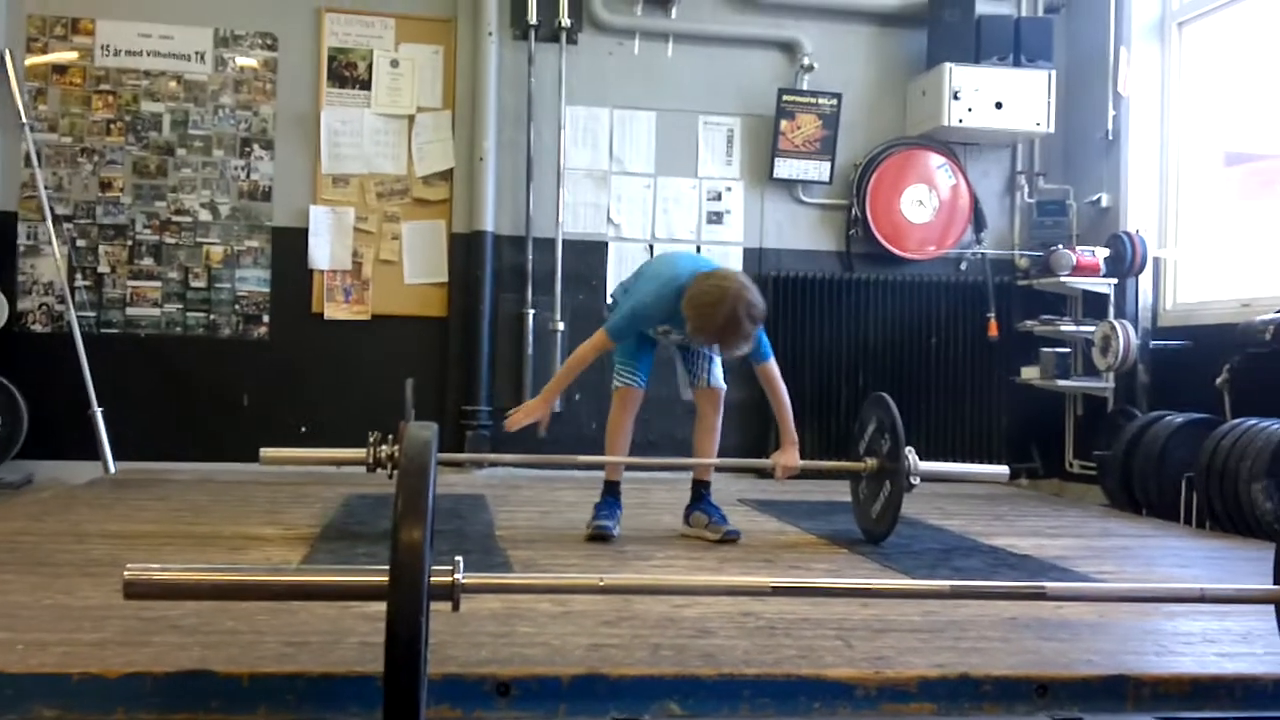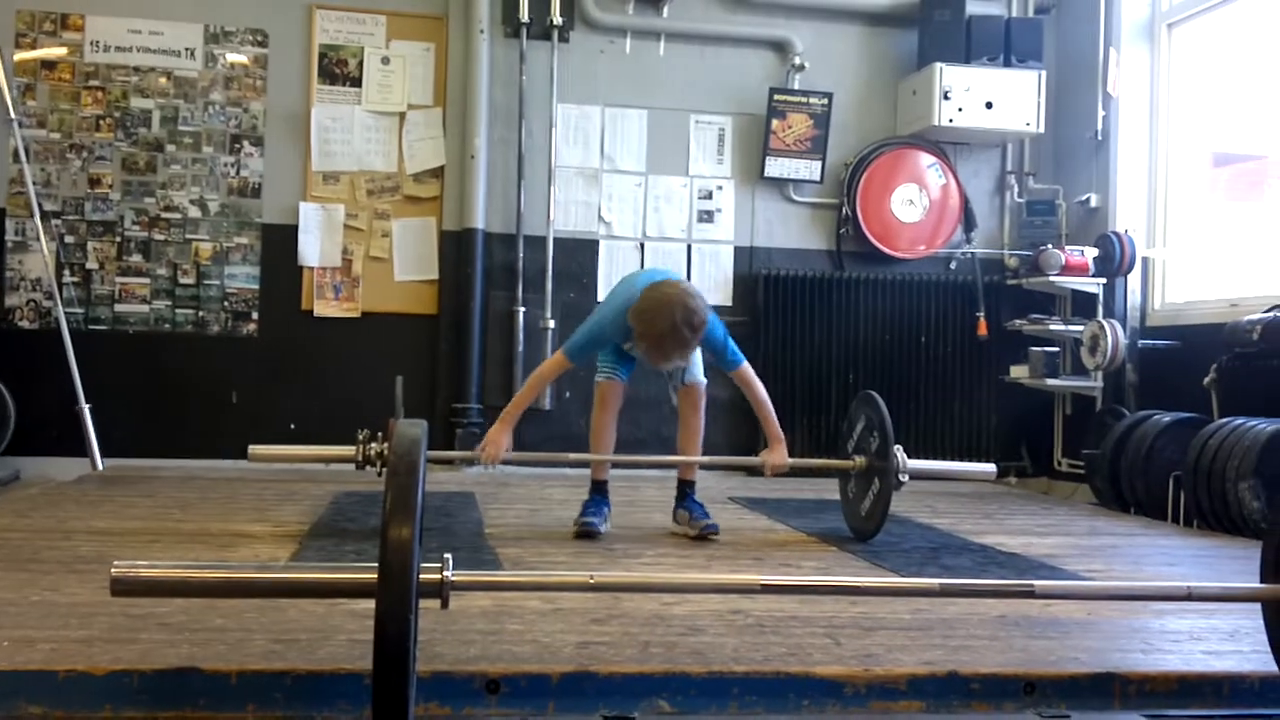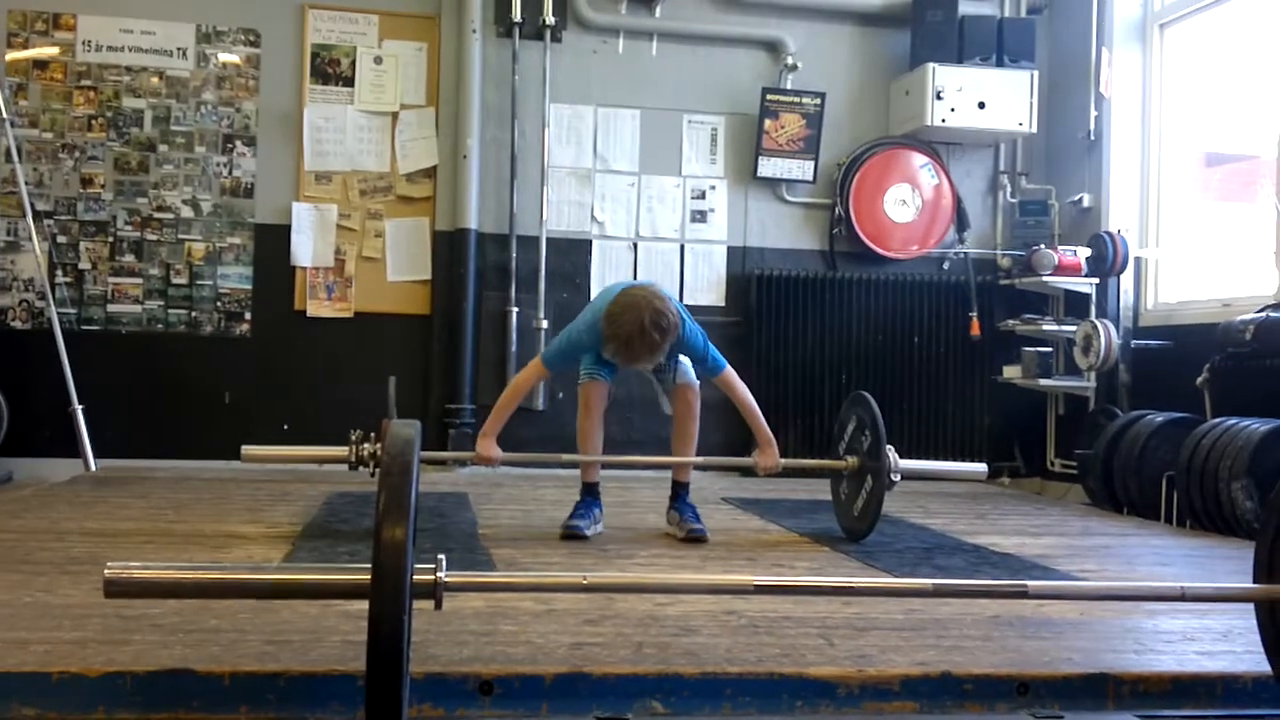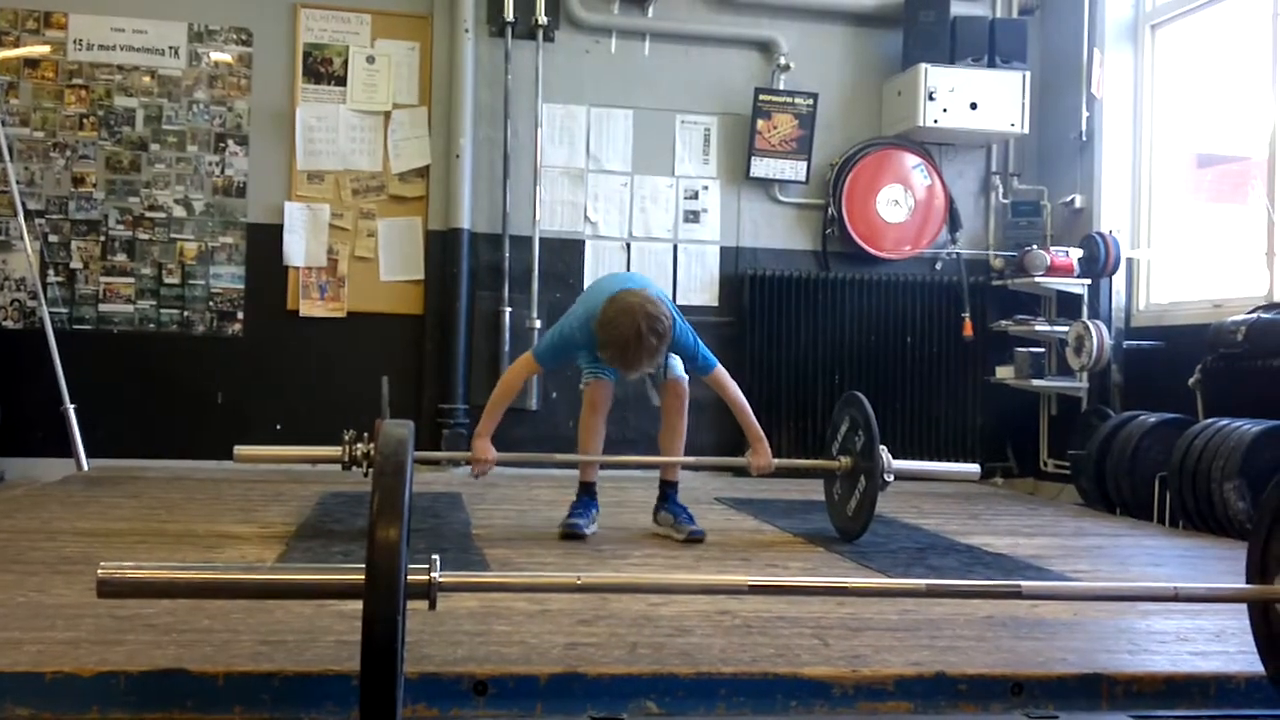
dt=0.2s
person 1, frame 1
left shoulder: (740, 313)
right shoulder: (654, 298)
left elbow: (770, 375)
right elbow: (594, 346)
left wrist: (789, 445)
right wrist: (545, 399)
left hip: (699, 319)
right hip: (644, 319)
left knee: (711, 394)
right knee: (629, 393)
left ankle: (699, 504)
right ankle: (609, 500)
person 1, frame 2
left shoulder: (702, 323)
right shoulder: (614, 320)
left elbow: (749, 379)
right elbow: (551, 367)
left wrist: (777, 443)
right wrist: (503, 427)
left hip: (678, 332)
right hip: (625, 331)
left knee: (694, 393)
right knee: (608, 391)
left ankle: (686, 500)
right ankle: (598, 499)
person 1, frame 3
left shoulder: (680, 329)
right shoulder: (590, 328)
left elbow: (733, 385)
right elbow: (528, 376)
left wrist: (767, 445)
right wrist: (488, 436)
left hip: (660, 341)
right hip: (606, 342)
left knee: (688, 394)
right knee: (592, 394)
left ankle: (679, 502)
right ankle: (589, 500)
person 1, frame 4
left shoulder: (671, 327)
right shoulder: (581, 326)
left elbow: (724, 382)
right elbow: (518, 371)
left wrist: (759, 444)
right wrist: (482, 436)
left hip: (650, 333)
right hip: (599, 327)
left knee: (677, 392)
right knee: (597, 394)
left ankle: (668, 501)
right ankle: (585, 500)
